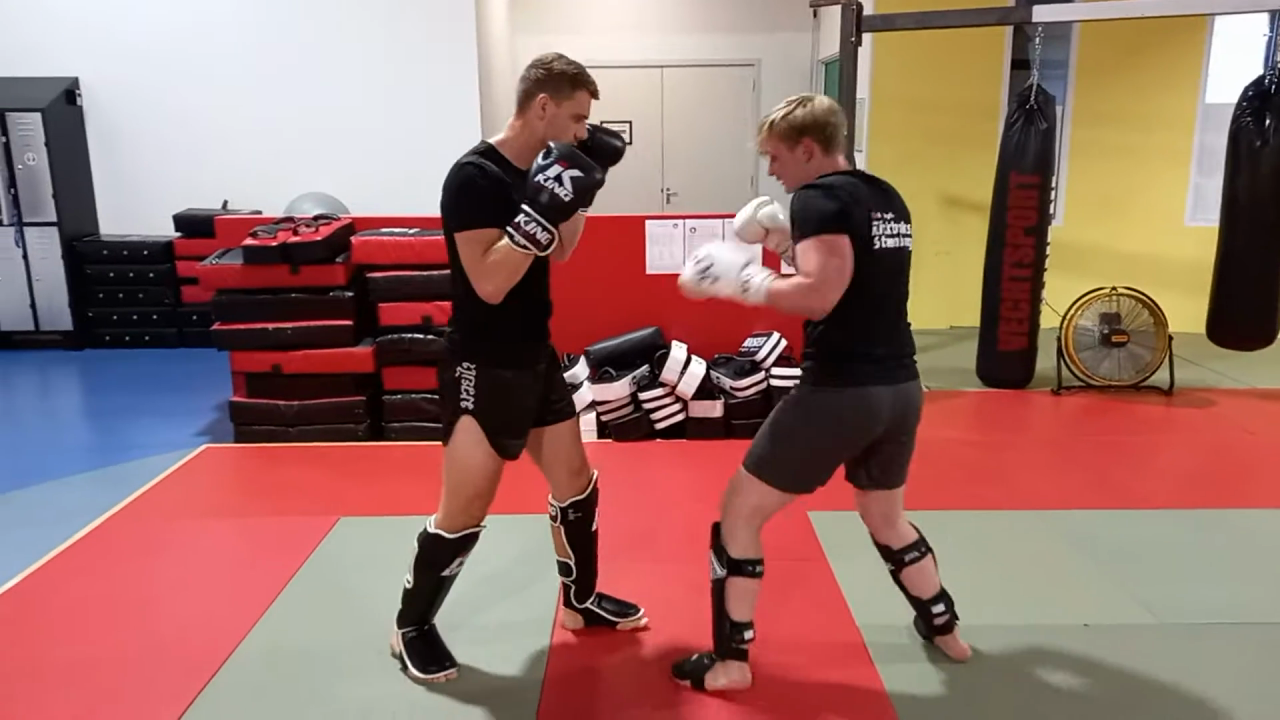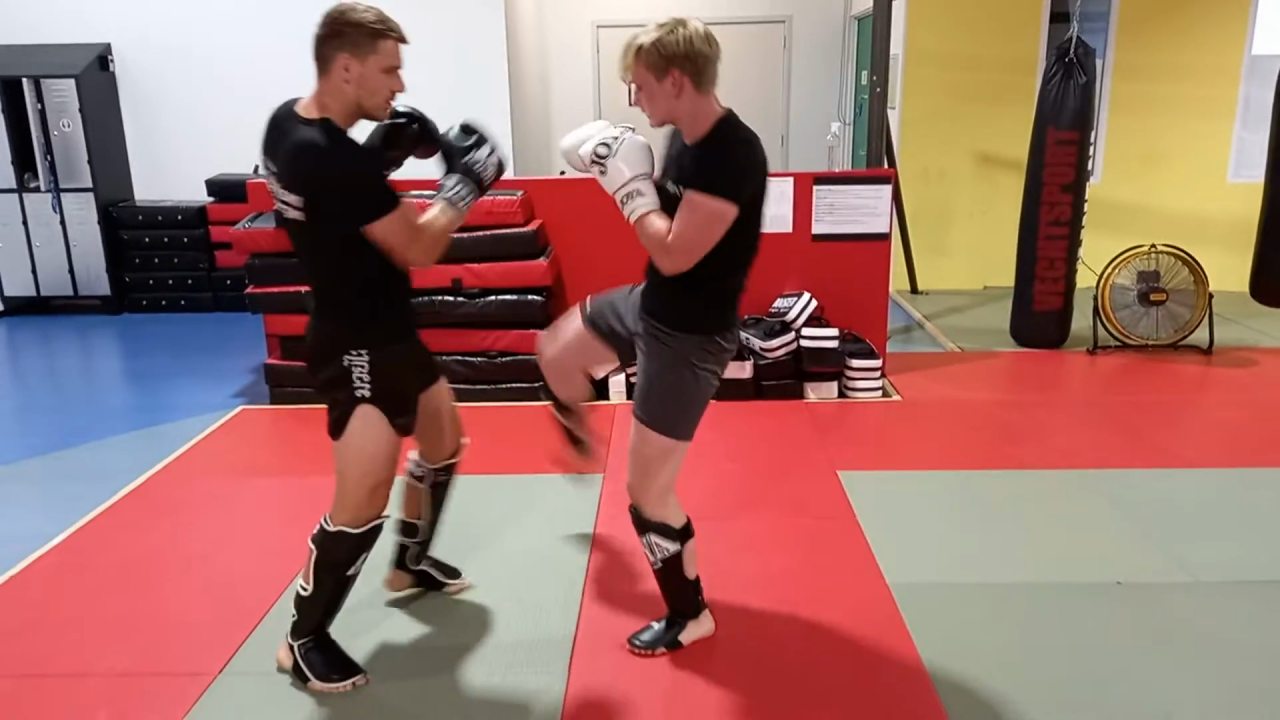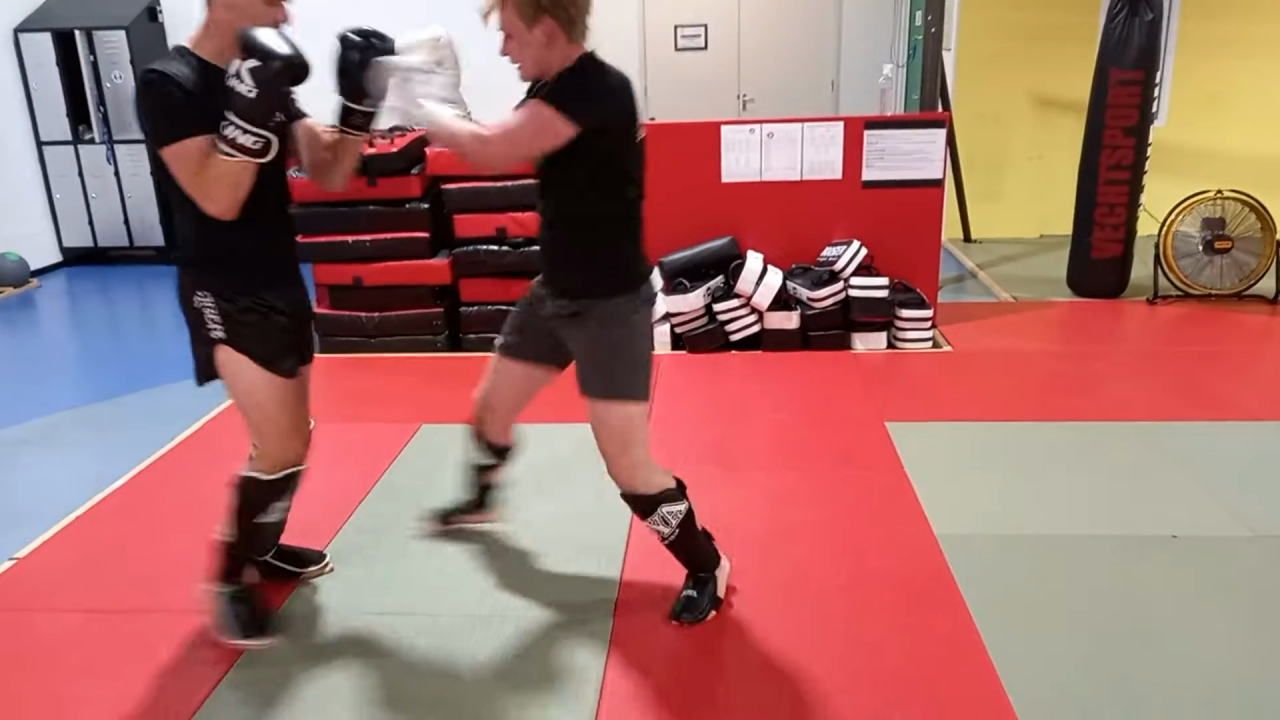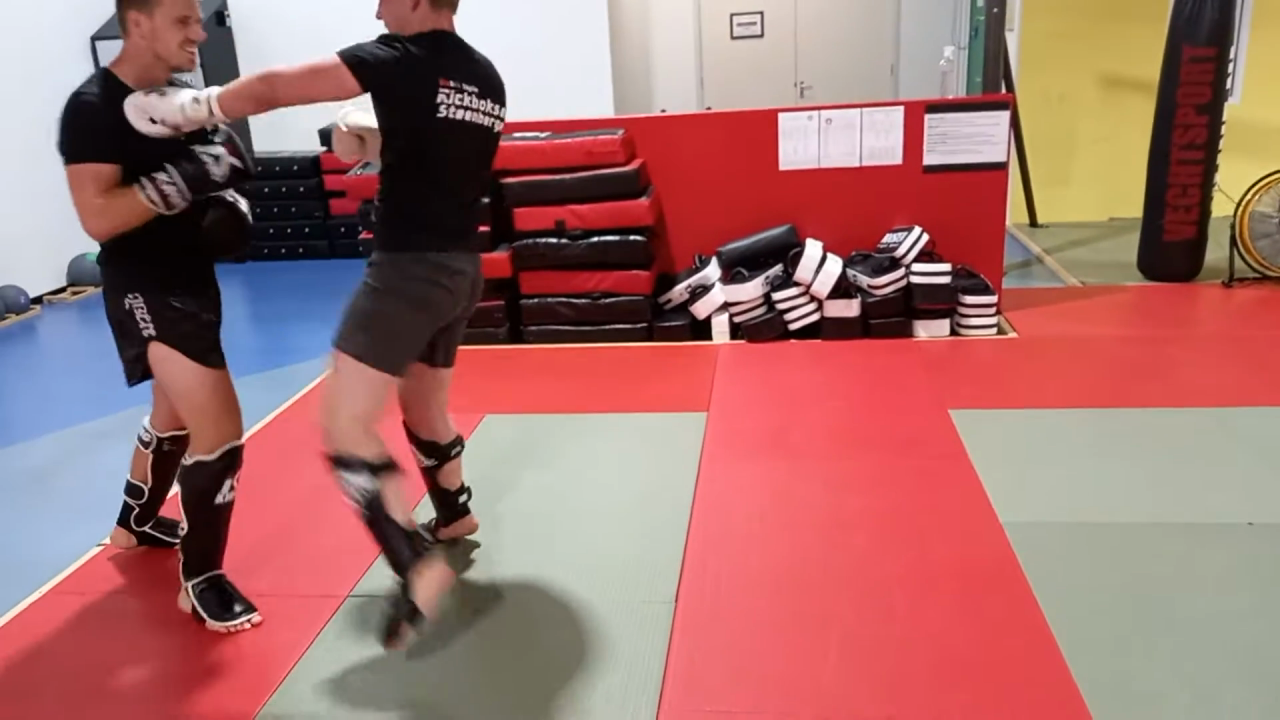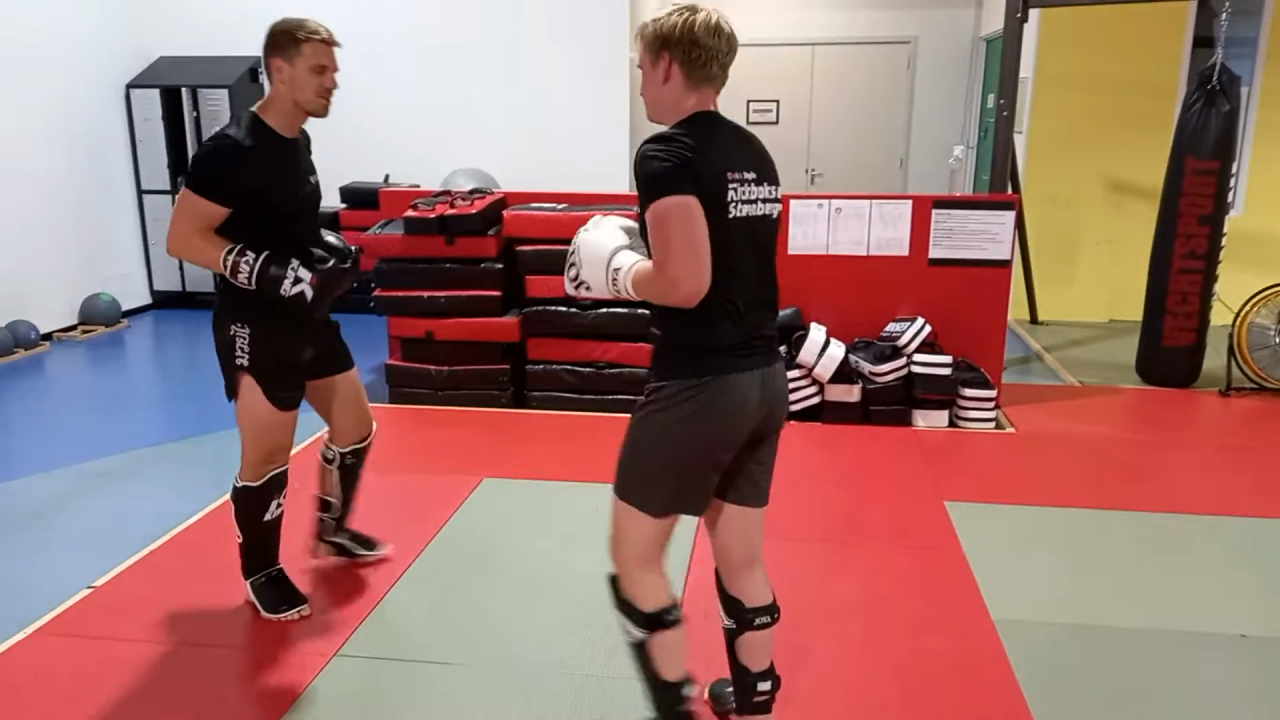
dt=1s
person 1, frame 1
left shoulder: (820, 198)
right shoulder: (887, 200)
left elbow: (818, 297)
left wrist: (737, 279)
right wrist: (784, 236)
left hip: (838, 394)
right hip: (902, 388)
left knee: (739, 514)
right knee: (884, 515)
left ankle: (730, 660)
right ankle: (943, 626)
person 1, frame 2
left shoulder: (734, 156)
right shoulder: (685, 137)
left elbow: (673, 256)
left wrist: (629, 181)
right wrist: (604, 163)
left hip: (692, 337)
right hip: (649, 305)
left knee: (649, 484)
right knee: (556, 351)
left ankle: (691, 614)
right ankle: (579, 437)
person 1, frame 3
left shoulder: (593, 86)
right shoulder: (558, 88)
left elbow: (488, 151)
right elbow: (499, 159)
left wrist: (426, 111)
right wrist: (448, 113)
left hip: (612, 303)
right hip: (558, 292)
left knee: (628, 466)
right knee: (491, 405)
left ankle: (705, 568)
right ankle: (480, 498)
person 1, frame 4
left shoulder: (398, 59)
right shoulder: (486, 77)
left elbow: (274, 88)
left wrist: (186, 106)
left hip: (409, 266)
right hip: (460, 266)
left knee: (345, 430)
right knee: (424, 409)
left ankle: (418, 561)
right ankle: (453, 514)
person 1, frame 5
left shoulder: (667, 153)
right shoulder: (752, 155)
left elbow: (684, 282)
left wrist: (612, 262)
left hip: (697, 389)
right hip: (764, 379)
left knee: (635, 560)
right knee: (742, 558)
person 2, frame 1
left shoulder: (533, 171)
right shoulder: (474, 176)
left elbow: (559, 252)
right elbow: (488, 284)
left wrist: (584, 184)
right wrist: (541, 205)
left hip: (534, 357)
right hip: (481, 369)
left knee: (576, 484)
right knee: (463, 515)
left ankle: (582, 600)
right ankle: (411, 627)
person 2, frame 2
left shoulder: (289, 122)
right shoulder: (333, 159)
right elbow: (418, 248)
left wrist: (387, 149)
right wrist: (465, 179)
left hip: (383, 330)
right hip: (358, 344)
left knee: (443, 437)
right knee: (361, 504)
left ankle: (410, 561)
right ankle: (302, 639)
person 2, frame 3
left shoulder: (263, 70)
right shoulder: (168, 84)
left elbow: (331, 173)
right elbow: (217, 198)
left wrist: (359, 99)
right wrist: (250, 101)
left hip: (279, 279)
right hip: (224, 295)
left knee: (287, 433)
right knee: (281, 451)
left ankle: (260, 549)
right ankle: (232, 582)
person 2, frame 4
right shoulder: (94, 108)
right elbow: (98, 216)
left wrist: (221, 198)
right wrist: (183, 178)
left hip: (192, 280)
right hip: (147, 294)
left knee: (176, 415)
right knee: (220, 428)
left ankle: (135, 520)
right ankle: (202, 579)
person 2, frame 5
left shoulder: (296, 140)
right shoulder: (233, 147)
right elbow: (183, 235)
left wrist: (323, 247)
right wrist: (271, 271)
left hip: (305, 316)
right hip: (254, 326)
left knee: (354, 425)
right knee: (266, 456)
left ankle: (334, 528)
right ankle: (260, 570)
